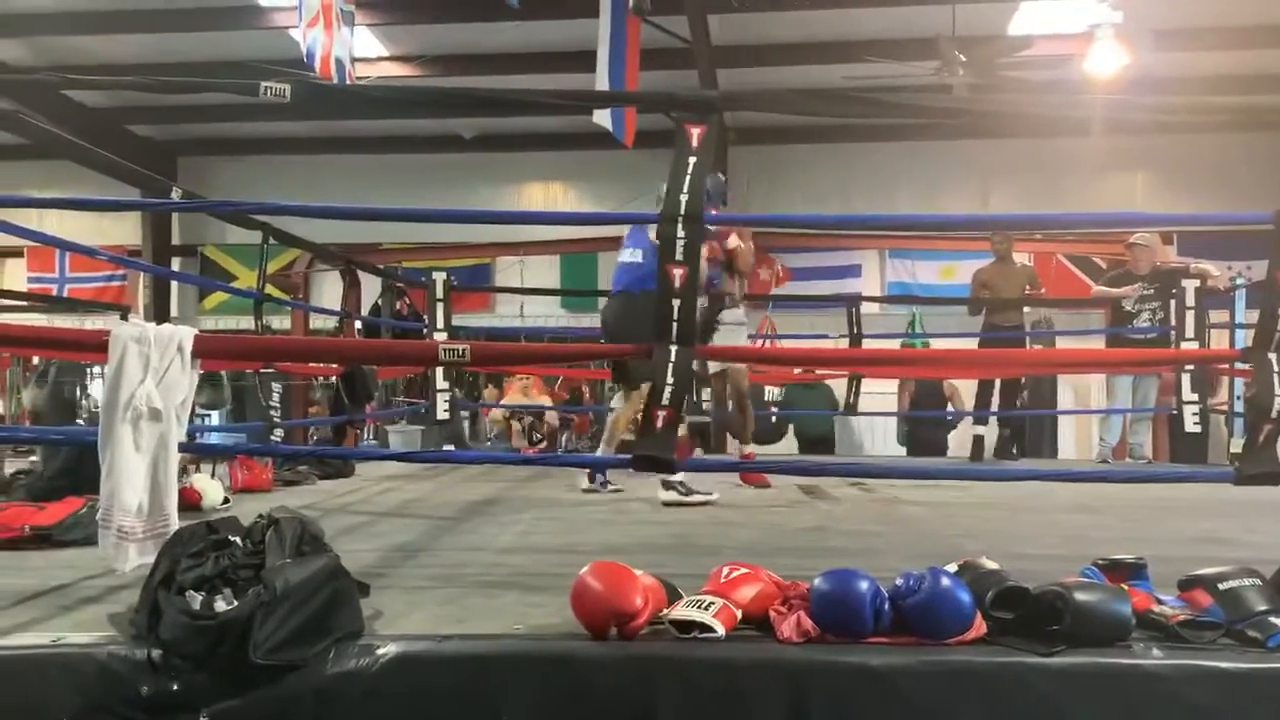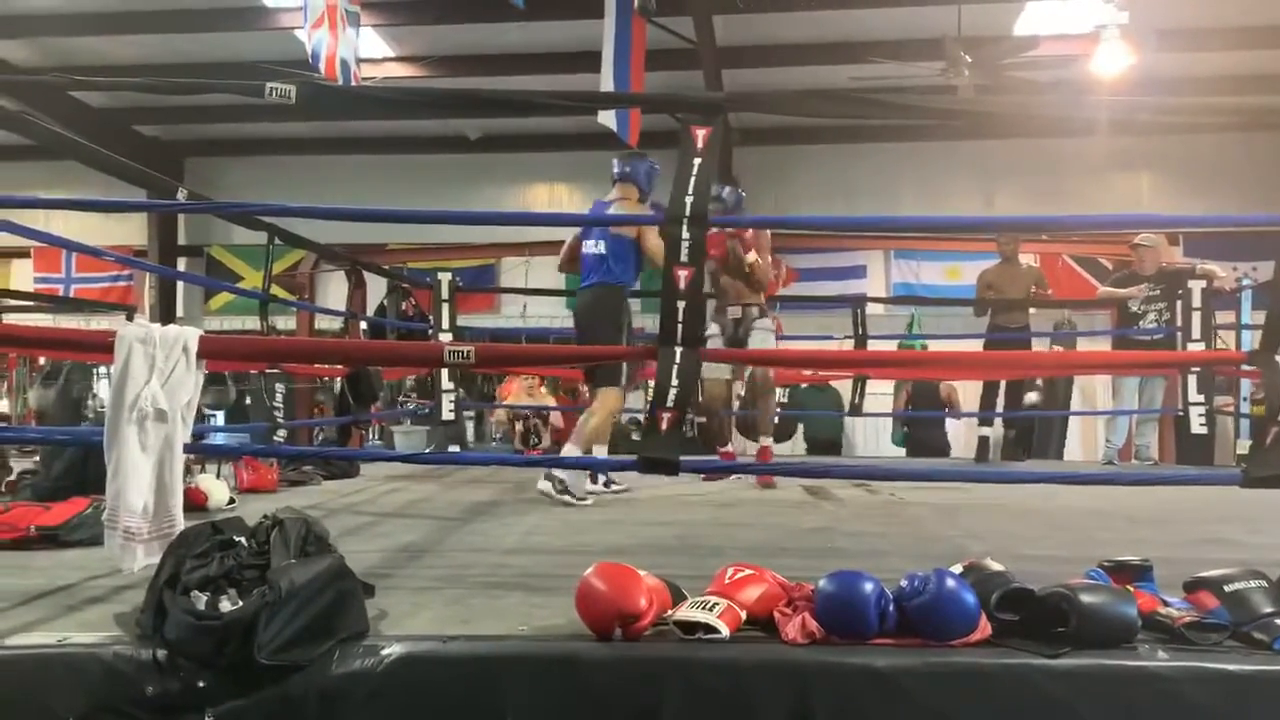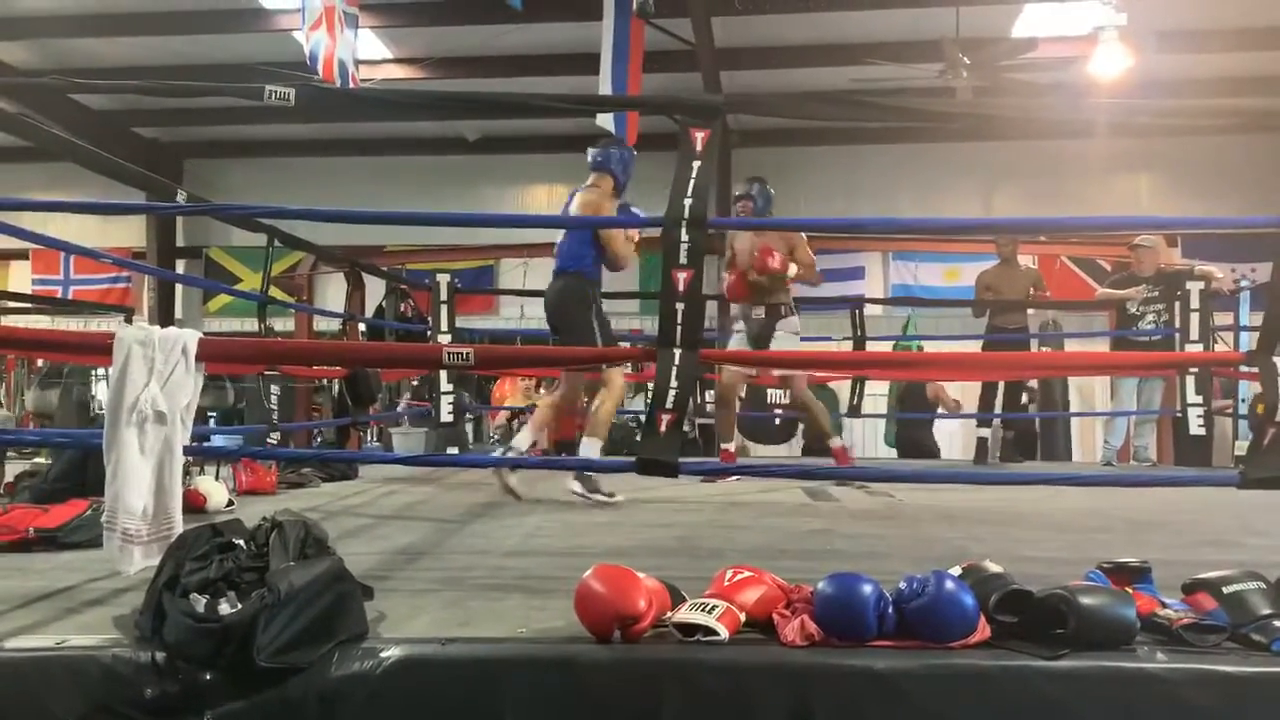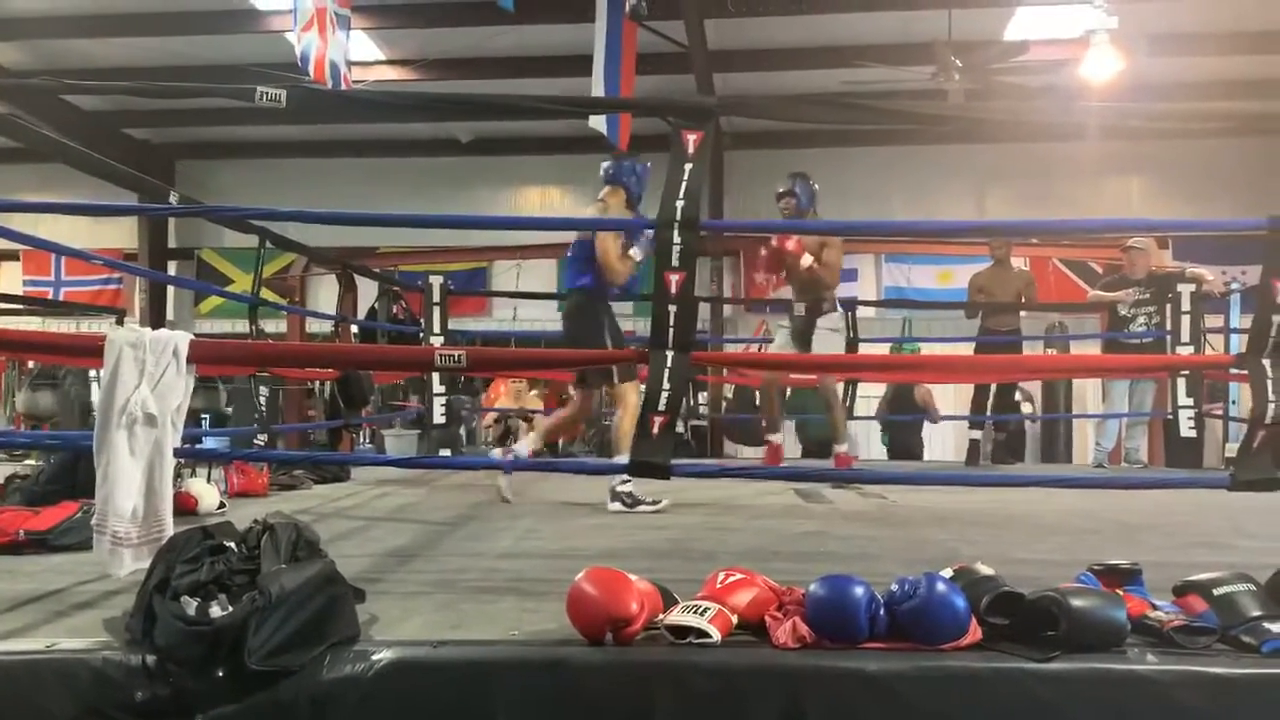
dt=0.3s
person 1, frame 1
left shoulder: (638, 226)
left hip: (615, 311)
right hip: (639, 310)
left knee: (634, 396)
left ankle: (596, 473)
right ankle: (671, 479)
person 1, frame 2
left shoulder: (593, 212)
right shoulder: (638, 213)
left elbow: (564, 263)
right elbow: (662, 261)
right wrist: (659, 234)
left hip: (585, 302)
right hip: (609, 304)
left knee: (604, 390)
right knee: (610, 397)
left ankle: (600, 474)
right ankle: (557, 473)
person 1, frame 3
left shoulder: (579, 198)
right shoulder: (600, 201)
right elbow: (621, 261)
left wrist: (600, 246)
right wrist: (630, 232)
left hip: (564, 292)
right hip: (578, 295)
left knee: (570, 388)
right knee: (614, 381)
left ankle: (513, 453)
right ankle: (584, 470)
person 1, frame 4
left shoulder: (593, 214)
right shoulder: (605, 217)
right elbow: (614, 275)
left wrist: (629, 247)
right wrist: (638, 249)
left hip: (583, 309)
right hip: (591, 310)
left knee: (582, 404)
right knee: (628, 394)
left ankle: (512, 456)
right ankle: (621, 489)
person 2, frame 1
left shoulder: (735, 228)
left elbow: (746, 268)
left wrist: (728, 237)
left hip: (726, 310)
left knee: (740, 388)
left ankle: (747, 461)
person 2, frame 2
left shoulder: (758, 236)
right shoulder: (707, 240)
left elbow: (767, 282)
left wrist: (746, 251)
right wrist: (708, 260)
left hip: (756, 319)
right hip: (721, 322)
left knee: (763, 381)
right knee: (713, 396)
left ankle: (764, 456)
right ankle: (726, 457)
person 2, frame 3
left shoulder: (788, 236)
right shoulder: (735, 237)
left elbow: (815, 277)
left wrist: (786, 268)
right wrist: (732, 283)
left hip: (781, 319)
right hip: (747, 320)
left knee: (798, 390)
right knee: (725, 388)
left ankle: (840, 452)
right ankle: (727, 458)
person 2, frame 4
left shoulder: (827, 232)
right shoulder: (785, 233)
left elbow: (831, 279)
left wrist: (801, 256)
right wrist: (773, 262)
left hip: (823, 314)
right hip: (795, 315)
left knee: (826, 385)
right knee: (769, 381)
left ankle: (843, 458)
right ankle: (774, 447)
person 3, frame 1
left shoulder: (1165, 274)
right shoulder: (1118, 277)
left elbow: (1197, 267)
right elbow: (1095, 292)
left wrist: (1214, 274)
right wrist: (1120, 292)
right hip: (1122, 351)
left knee: (1145, 407)
right knee: (1117, 404)
left ankle: (1138, 449)
right ankle: (1105, 450)
person 3, frame 2
left shoulder: (1171, 274)
right shoulder: (1124, 278)
left elbow: (1203, 268)
right elbow: (1101, 293)
left wrist: (1219, 275)
right wrist: (1126, 293)
left hip: (1160, 353)
right hip: (1128, 352)
left knee: (1152, 408)
right knee: (1123, 405)
left ankle: (1143, 451)
right ankle: (1110, 451)
person 3, frame 3
left shoulder: (1169, 276)
right shoulder: (1122, 280)
left elbow: (1202, 270)
right elbow: (1099, 295)
left wrist: (1218, 277)
right wrist: (1125, 294)
right hip: (1127, 354)
left knee: (1150, 410)
right knee: (1121, 406)
left ankle: (1142, 452)
right ankle: (1109, 453)
person 3, frame 4
left shoulder: (1160, 279)
right shoulder: (1114, 282)
left elbow: (1193, 272)
right elbow: (1091, 297)
left wrist: (1209, 279)
right wrist: (1115, 297)
left hip: (1150, 357)
right hip: (1119, 356)
left knee: (1142, 411)
right knee: (1113, 408)
left ankle: (1133, 453)
right ankle: (1100, 454)
person 4, frame 1
left shoulder: (1028, 272)
right shoulder: (982, 274)
left elbow: (1043, 297)
right elbow: (973, 310)
left wrist: (1033, 296)
right wrist: (980, 301)
left hip: (1016, 332)
right hip: (991, 331)
left knee: (1012, 387)
right knee: (985, 385)
left ankle: (1004, 443)
right ankle: (978, 442)
person 4, frame 2
left shoulder: (1033, 273)
right shoulder: (987, 275)
left elbow: (1049, 297)
right elbow: (978, 311)
left wrist: (1039, 296)
right wrist: (986, 302)
left hip: (1022, 334)
right hip: (996, 333)
left knee: (1016, 389)
right knee: (990, 387)
left ankle: (1009, 444)
right ankle: (983, 443)
person 4, frame 3
left shoulder: (1032, 274)
right shoulder: (986, 276)
left elbow: (1047, 300)
right elbow: (976, 312)
left wrist: (1038, 298)
right wrist: (985, 303)
left hip: (1020, 335)
right hip: (995, 334)
left knee: (1015, 390)
right knee: (989, 388)
left ankle: (1007, 445)
right ankle: (982, 444)
person 4, frame 4
left shoulder: (1025, 276)
right shoulder: (979, 278)
left elbow: (1034, 305)
right elbow: (969, 314)
left wrist: (1026, 301)
right wrist: (976, 304)
left hip: (1013, 337)
right hip: (987, 336)
left knee: (1007, 393)
right knee: (982, 390)
left ankle: (999, 447)
right ankle: (974, 446)
